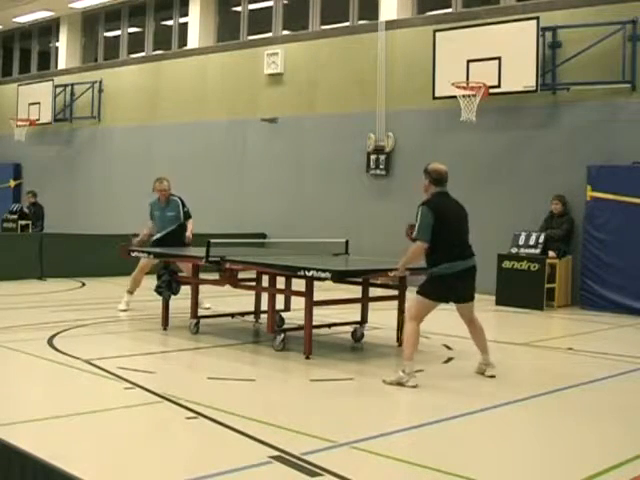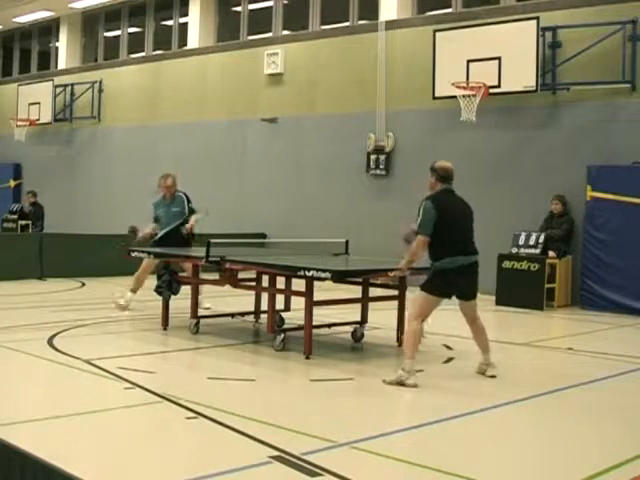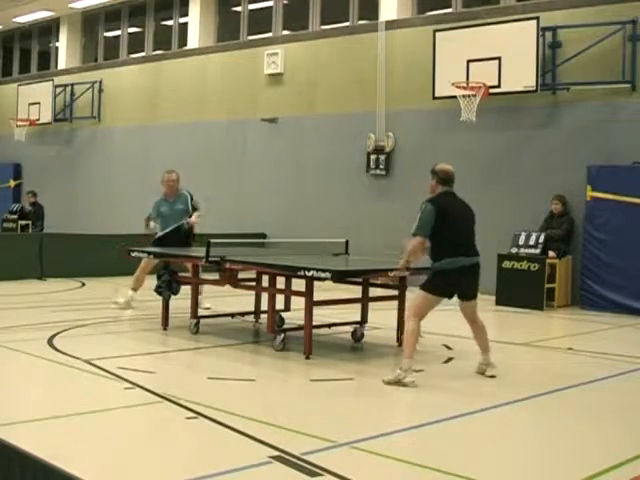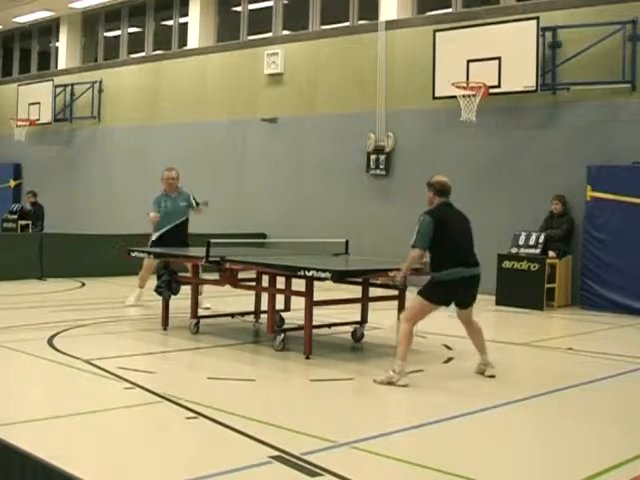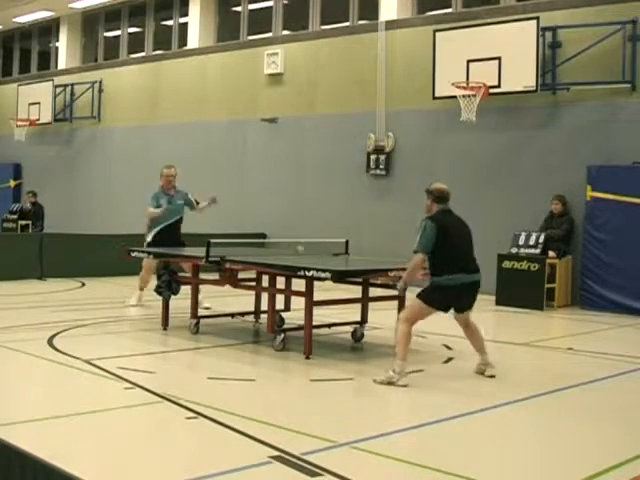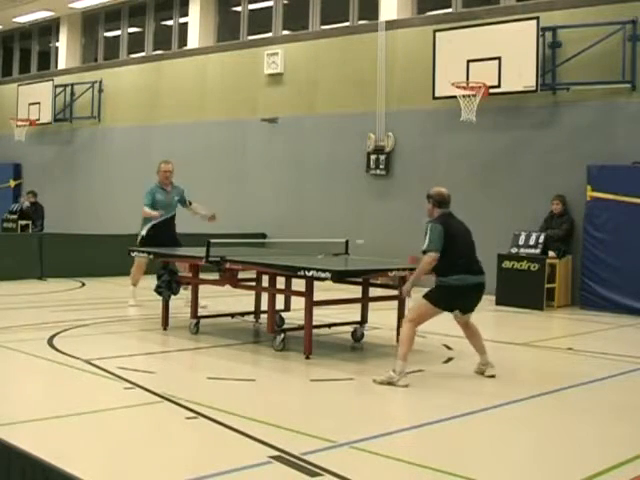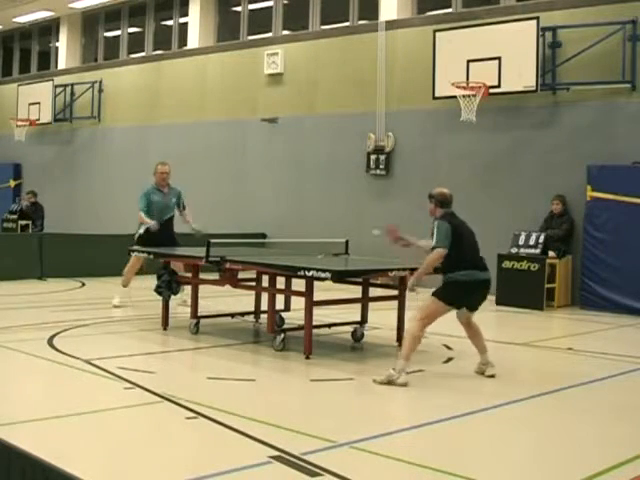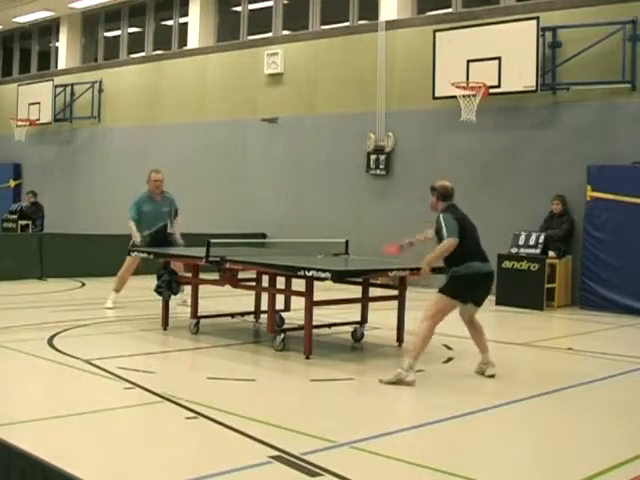
dt=0.1s
person 1, frame 1
left shoulder: (428, 207)
right shoulder: (459, 207)
left elbow: (421, 245)
left wrist: (402, 264)
left hip: (443, 274)
right hip: (467, 269)
left knee: (412, 318)
right knee: (469, 317)
left ankle: (407, 373)
right ankle: (487, 364)
person 1, frame 2
left shoulder: (431, 202)
right shoulder: (464, 205)
left elbow: (421, 239)
left wrist: (406, 260)
right wrist: (426, 247)
left hip: (445, 270)
right hip: (469, 266)
left knee: (415, 317)
right knee: (472, 316)
left ankle: (407, 371)
right ankle: (487, 363)
person 1, frame 3
left shoulder: (432, 204)
right shoulder: (465, 207)
left elbow: (418, 241)
left wrist: (404, 261)
right wrist: (429, 247)
left hip: (446, 270)
right hip: (471, 267)
left knee: (413, 315)
right knee: (472, 316)
left ankle: (405, 370)
right ankle: (487, 363)
person 1, frame 4
left shoulder: (430, 216)
right shoulder: (462, 217)
left elbow: (417, 253)
left wrist: (402, 271)
right wrist: (435, 260)
left hip: (446, 280)
right hip: (472, 277)
left knee: (407, 318)
right knee: (467, 319)
left ankle: (398, 372)
right ankle: (486, 363)
person 1, frame 5
left shoulder: (431, 222)
right shoulder: (461, 224)
left elbow: (420, 258)
left wrist: (404, 279)
right wrist: (433, 271)
left hip: (446, 284)
right hip: (472, 282)
left knee: (405, 319)
right knee: (464, 321)
left ankle: (398, 372)
right ankle: (486, 364)
person 1, frame 6
left shoulder: (436, 224)
right shoulder: (459, 225)
left elbow: (432, 257)
left wrist: (411, 281)
right wrist: (429, 270)
left hip: (453, 285)
right hip: (477, 284)
left knee: (410, 320)
right knee: (463, 321)
left ankle: (398, 372)
right ankle: (486, 364)
person 1, frame 7
left shoulder: (442, 222)
right shoulder: (460, 224)
left elbow: (439, 252)
right elbow: (436, 246)
left wrist: (416, 276)
right wrist: (410, 241)
left hip: (462, 281)
right hip: (483, 282)
left knee: (419, 320)
right knee: (466, 320)
left ankle: (399, 370)
right ankle: (486, 364)
person 1, frame 8
left shoulder: (445, 215)
right shoulder: (458, 215)
left elbow: (451, 242)
right elbow: (436, 233)
left wrist: (429, 260)
right wrist: (414, 240)
left hip: (466, 275)
right hip: (484, 274)
left knee: (429, 318)
right knee: (468, 317)
left ankle: (406, 369)
right ankle: (487, 363)
person 2, frame 1
left shoulder: (177, 201)
right shoulder: (153, 205)
left elbow: (189, 219)
left wrist: (189, 232)
right wrist: (141, 238)
left hip: (178, 243)
right hip: (159, 242)
left knee: (191, 270)
right knee: (141, 268)
right ankle: (126, 300)
person 2, frame 2
left shoulder: (182, 198)
right shoulder: (158, 204)
left elbow: (194, 216)
right elbow: (156, 225)
left wrist: (190, 224)
right wrist: (144, 233)
left hip: (182, 242)
right hip: (163, 241)
right knee: (145, 267)
right ankle: (127, 299)
person 2, frame 3
left shoulder: (186, 196)
right shoulder: (159, 203)
left elbow: (197, 213)
right elbow: (154, 223)
left wrist: (193, 220)
right wrist: (151, 226)
left hip: (182, 241)
right hip: (163, 240)
right knee: (144, 267)
right ankle: (129, 298)
person 2, frame 4
left shoulder: (185, 195)
right shoulder: (159, 199)
left elbow: (196, 209)
right elbow: (151, 218)
left wrist: (201, 207)
right wrist: (154, 217)
left hip: (180, 240)
right hip: (161, 239)
right knee: (147, 268)
right ankle: (137, 295)
person 2, frame 5
left shoulder: (182, 195)
right shoulder: (157, 195)
left elbow: (197, 208)
right elbow: (149, 213)
left wrist: (208, 203)
right wrist: (160, 211)
left hip: (175, 239)
right hip: (156, 238)
left knee: (191, 267)
right knee: (148, 269)
right ankle: (138, 295)
person 2, frame 6
left shoulder: (178, 191)
right shoulder: (152, 191)
left elbow: (190, 206)
right elbow: (144, 211)
left wrist: (206, 215)
right wrist: (155, 214)
left hip: (169, 234)
right hip: (150, 233)
left knee: (183, 264)
right knee: (139, 264)
right ankle: (133, 294)
person 2, frame 7
left shoulder: (176, 192)
right shoulder: (148, 192)
left elbow: (183, 211)
right elbow: (140, 213)
left wrist: (191, 224)
right wrist: (148, 222)
left hip: (167, 234)
right hip: (148, 233)
left knee: (178, 264)
right knee: (134, 263)
left ankle: (182, 296)
right ankle: (119, 295)
person 2, frame 8
left shoulder: (169, 199)
right shoulder: (140, 200)
left elbow: (174, 219)
right elbow: (132, 222)
left wrist: (177, 236)
right wrist: (136, 236)
left hip: (162, 240)
right hip: (142, 239)
left knee: (178, 267)
right knee: (128, 267)
left ankle: (182, 296)
right ankle: (112, 298)
